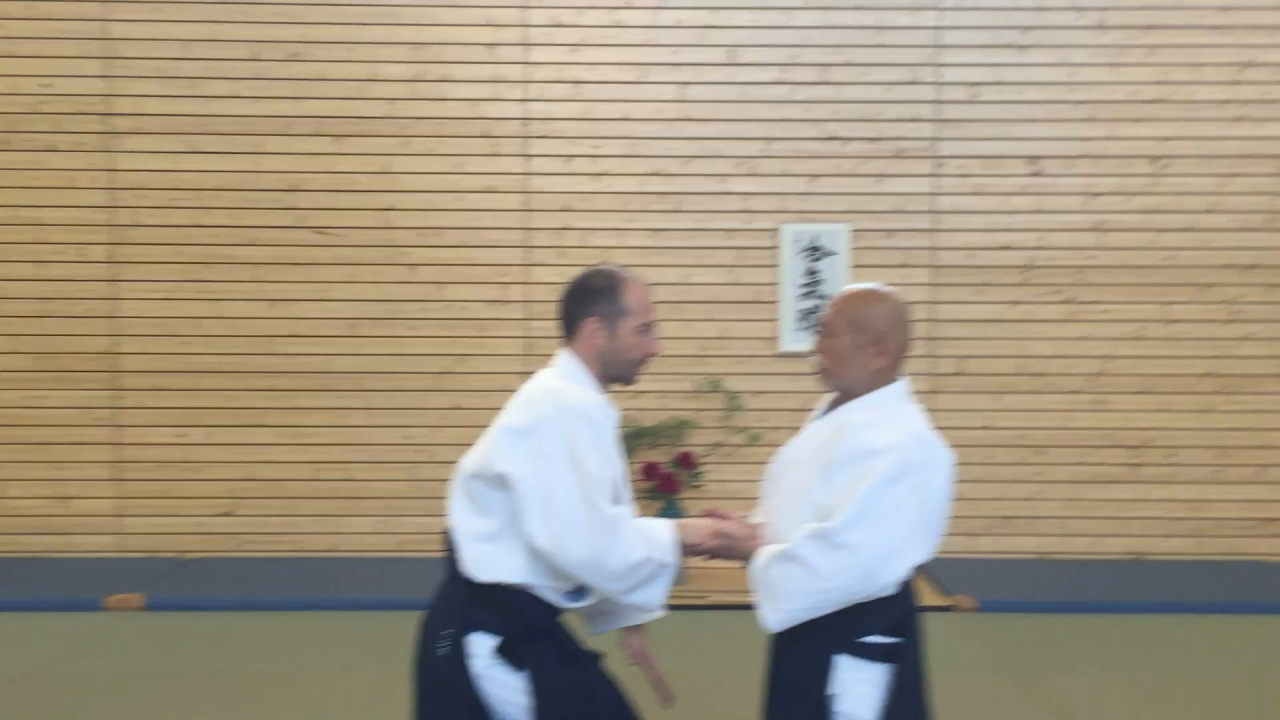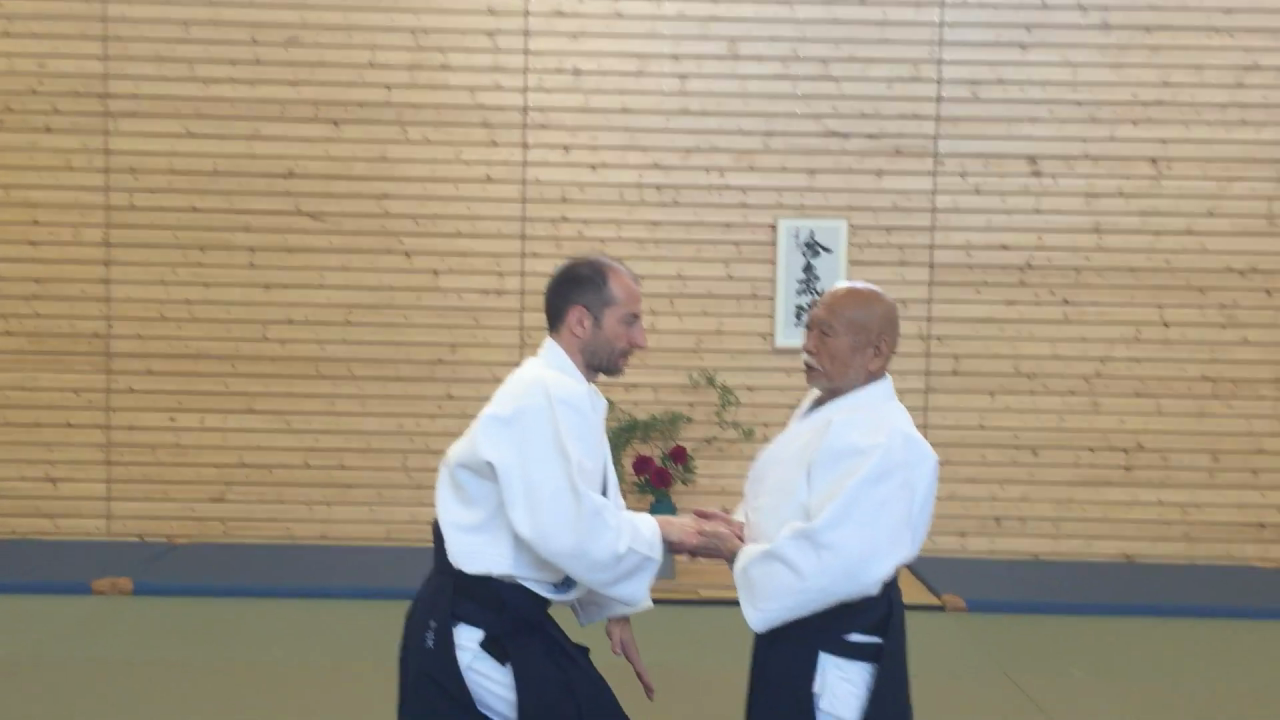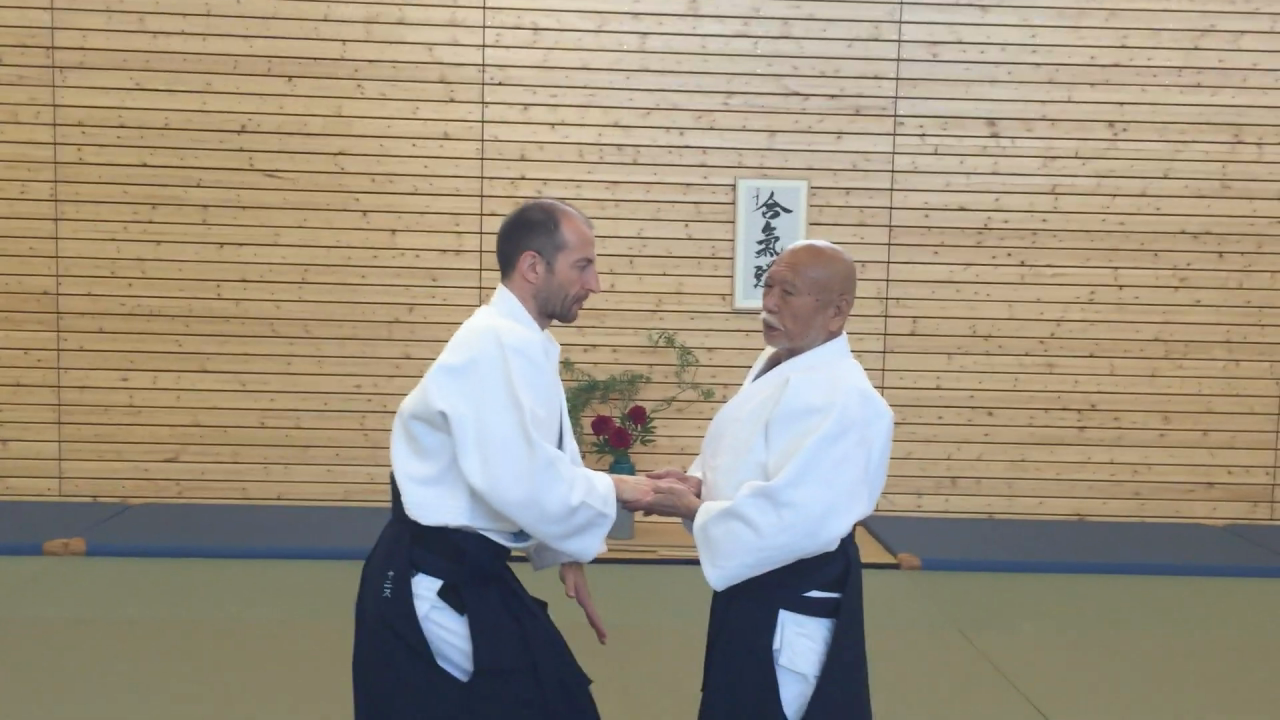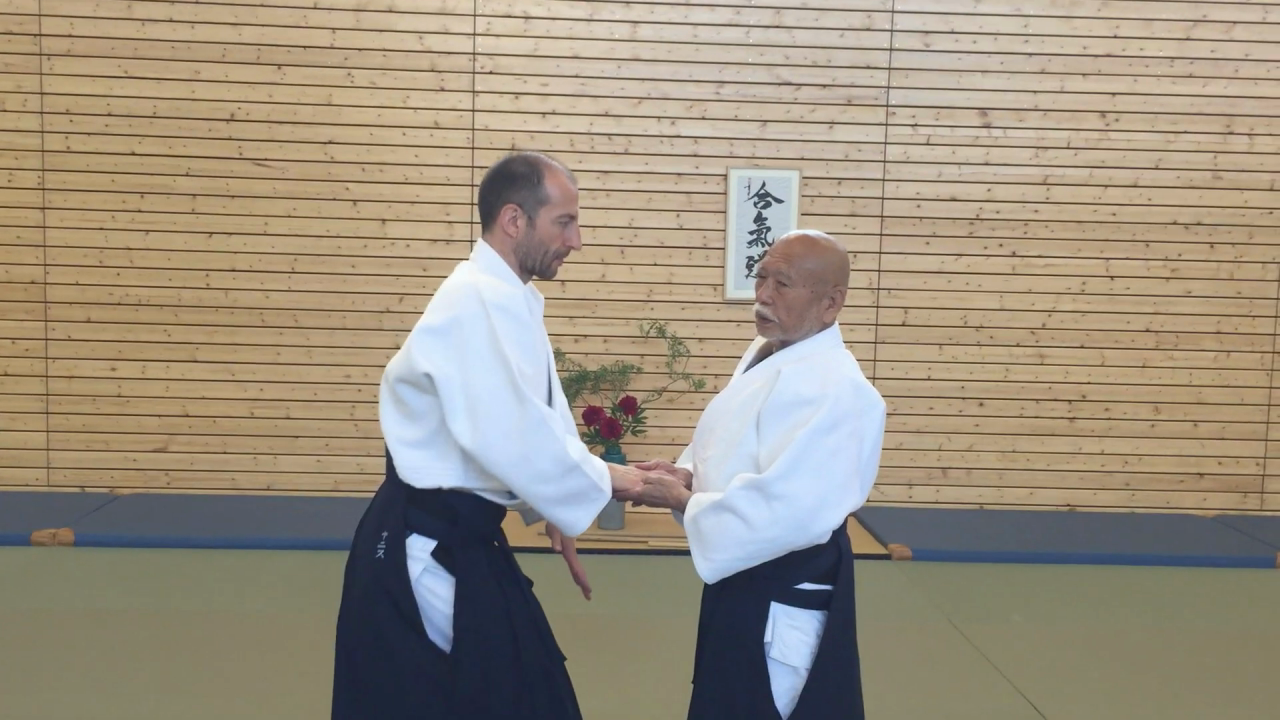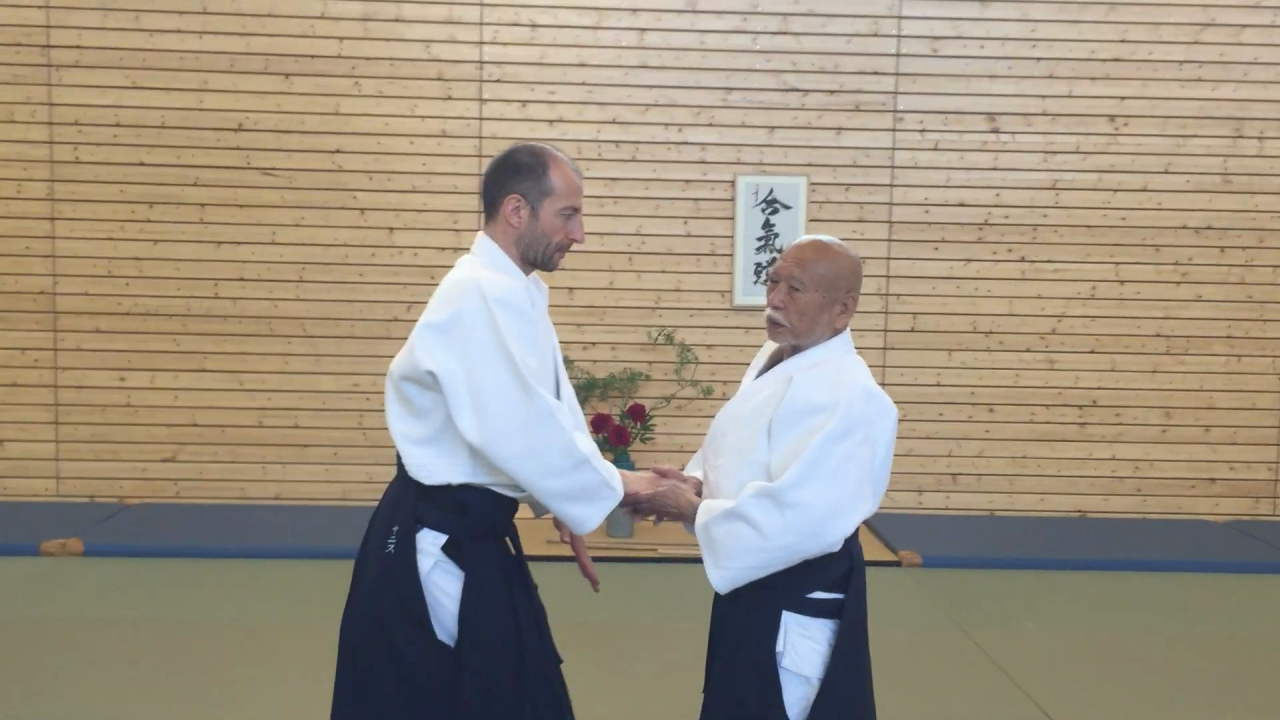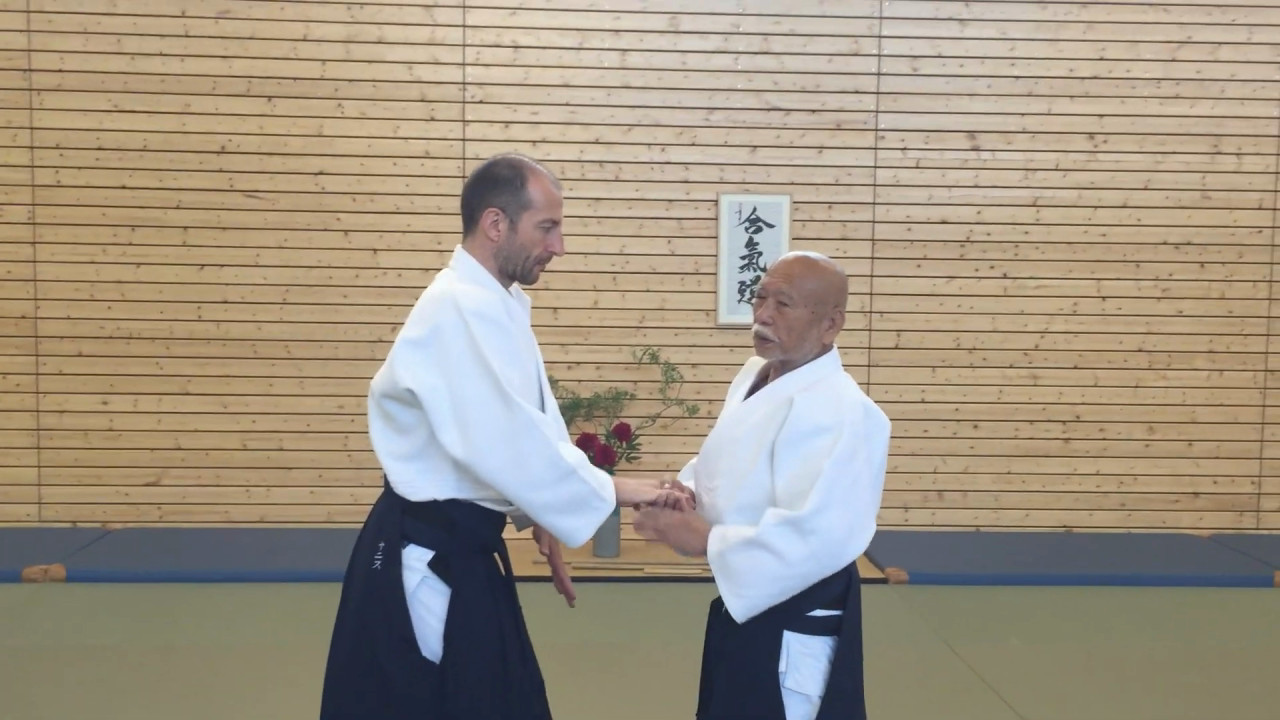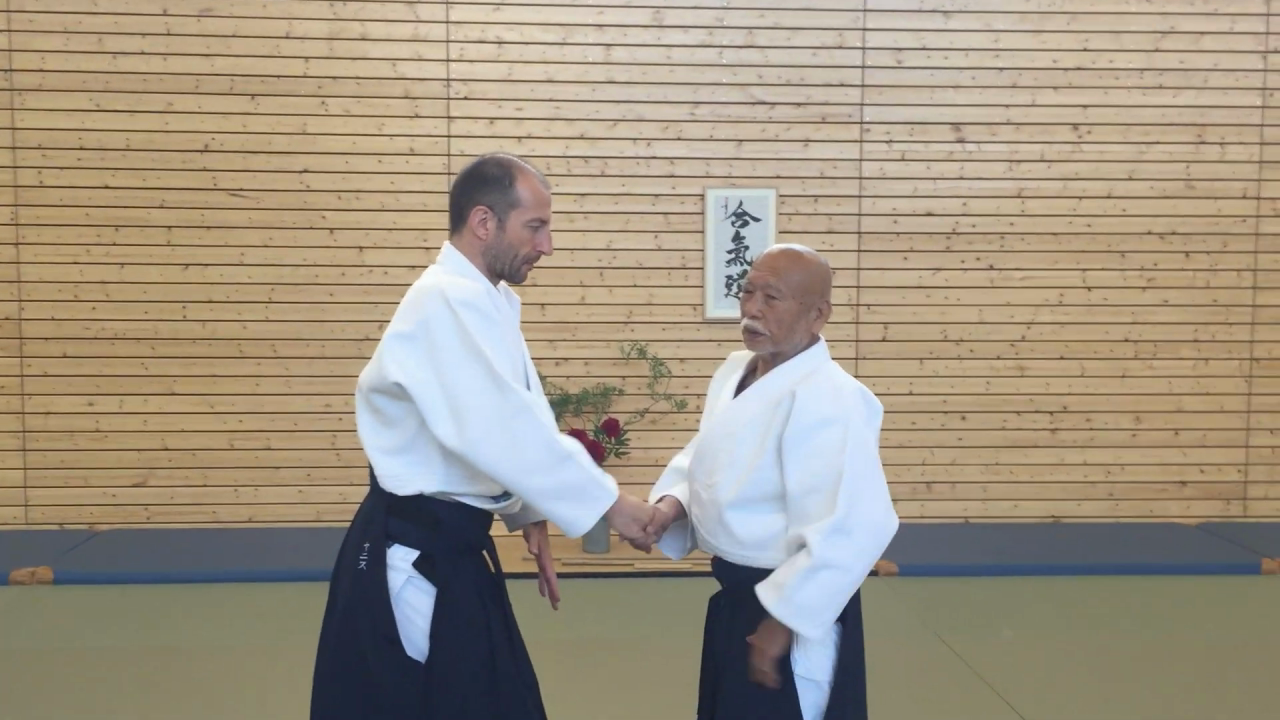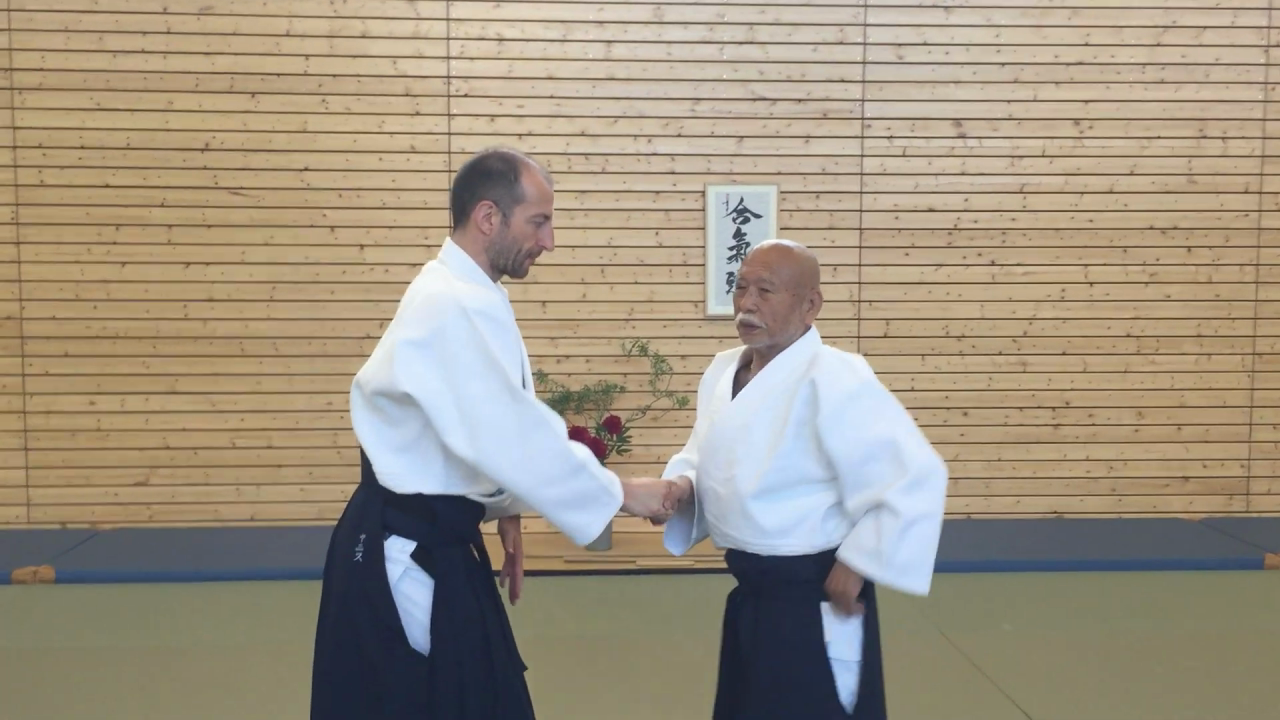
dt=0.3s
person 1, frame 1
left shoulder: (579, 404)
right shoulder: (559, 406)
left elbow: (602, 526)
right elbow: (583, 542)
left wrist: (627, 618)
right wrist: (673, 536)
left hip: (519, 630)
right hip: (490, 644)
person 1, frame 2
left shoulder: (566, 394)
right shoulder: (544, 395)
left elbow: (588, 518)
right elbow: (568, 532)
left wrist: (612, 611)
right wrist: (658, 531)
left hip: (505, 623)
right hip: (475, 636)
person 1, frame 3
left shoulder: (521, 341)
right shoulder: (498, 344)
left elbow: (540, 465)
right elbow: (520, 483)
left wrist: (566, 558)
right wrist: (612, 490)
left hip: (463, 574)
right hip: (431, 588)
person 1, frame 4
left shoulder: (506, 300)
right shoulder: (481, 301)
left elbow: (532, 423)
right elbow: (513, 439)
left wrist: (554, 513)
right wrist: (604, 476)
left hip: (455, 541)
right hip: (425, 550)
person 1, frame 5
left shoulder: (512, 290)
right shoulder: (482, 294)
left elbow: (542, 414)
right elbow: (522, 431)
left wrist: (564, 507)
right wrist: (615, 485)
left hip: (470, 535)
right hip: (437, 548)
person 1, frame 6
left shoulder: (495, 303)
right shoulder: (460, 308)
left elbow: (530, 426)
right elbow: (507, 442)
left wrist: (544, 523)
right wrist: (613, 491)
left hip: (458, 554)
right hip: (425, 564)
person 1, frame 7
left shoulder: (488, 299)
right shoulder: (449, 302)
left elbow: (522, 423)
right elbow: (503, 432)
left wrist: (531, 518)
right wrist: (612, 501)
left hip: (446, 554)
right hip: (408, 564)
person 1, frame 8
left shoulder: (466, 295)
right shoulder: (457, 307)
right elbow: (513, 437)
left wrist: (507, 516)
right wrist: (623, 493)
left hip: (433, 545)
right hip: (402, 558)
person 2, frame 1
left shoulder: (899, 442)
right shoulder: (837, 413)
left elbow: (855, 563)
left wrist: (753, 552)
right wrist: (758, 532)
left hip: (856, 648)
right hip: (811, 634)
person 2, frame 2
left shoulder: (885, 441)
right shoulder: (821, 408)
left elbow: (837, 561)
left wrist: (737, 551)
right wrist: (741, 528)
left hip: (839, 646)
right hip: (796, 627)
person 2, frame 3
left shoulder: (841, 398)
right shoulder: (775, 363)
left elbow: (795, 518)
left wrist: (693, 508)
right wrist: (699, 483)
left hip: (797, 599)
right hip: (754, 585)
person 2, frame 4
left shoulder: (833, 388)
right shoulder: (767, 352)
left elbow: (787, 510)
left wrist: (683, 499)
right wrist: (689, 475)
left hip: (789, 591)
right hip: (746, 574)
person 2, frame 5
left shoulder: (845, 394)
right shoulder: (774, 359)
left elbow: (798, 516)
left wrist: (693, 510)
right wrist: (698, 484)
left hip: (801, 598)
right hip: (758, 585)
person 2, frame 6
left shoulder: (837, 412)
right shoulder: (755, 377)
left elbow: (817, 537)
left wrist: (707, 539)
right wrist: (689, 495)
left hip: (796, 619)
right hip: (748, 603)
person 2, frame 7
left shoulder: (830, 400)
right shoulder: (736, 373)
left elbow: (848, 529)
right elbow: (704, 460)
left wrist: (786, 621)
right wrist: (673, 503)
left hip: (791, 610)
right hip: (739, 599)
person 2, frame 8
left shoulder: (834, 380)
right shoulder: (723, 371)
left elbow: (914, 479)
right elbow: (704, 454)
left wrist: (857, 566)
right wrist: (684, 486)
left hip: (813, 602)
right hip: (754, 594)
